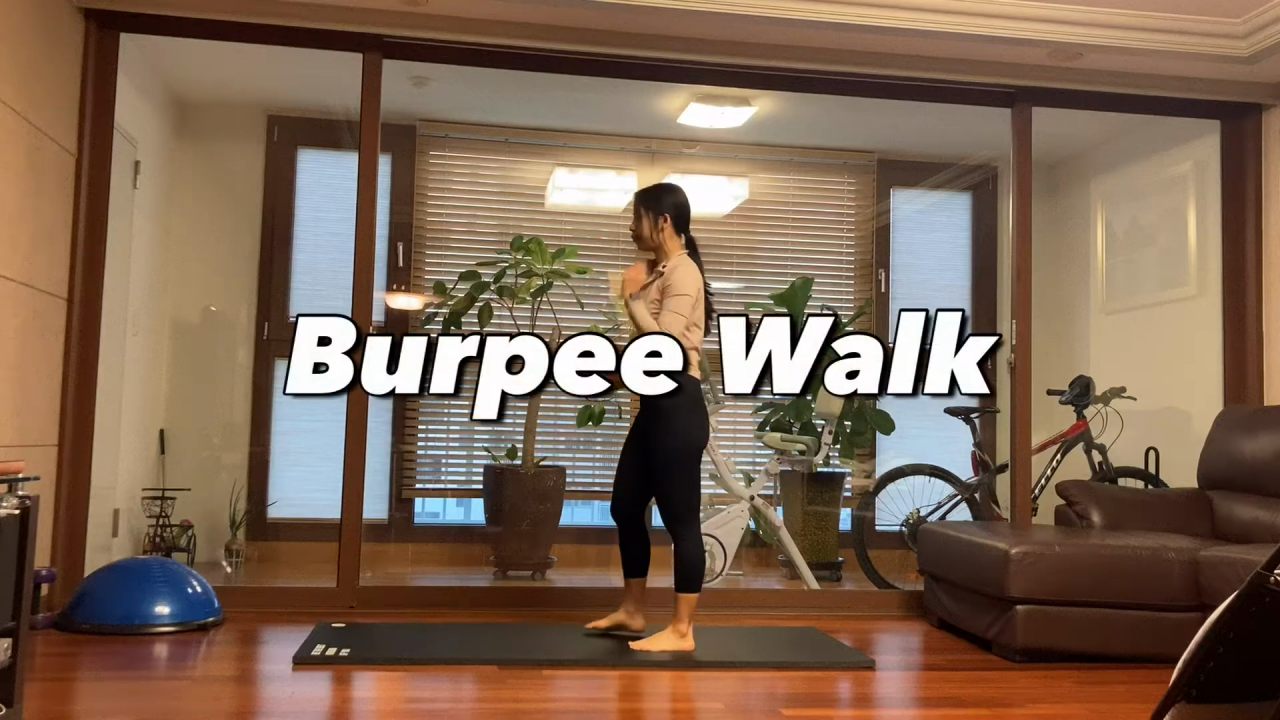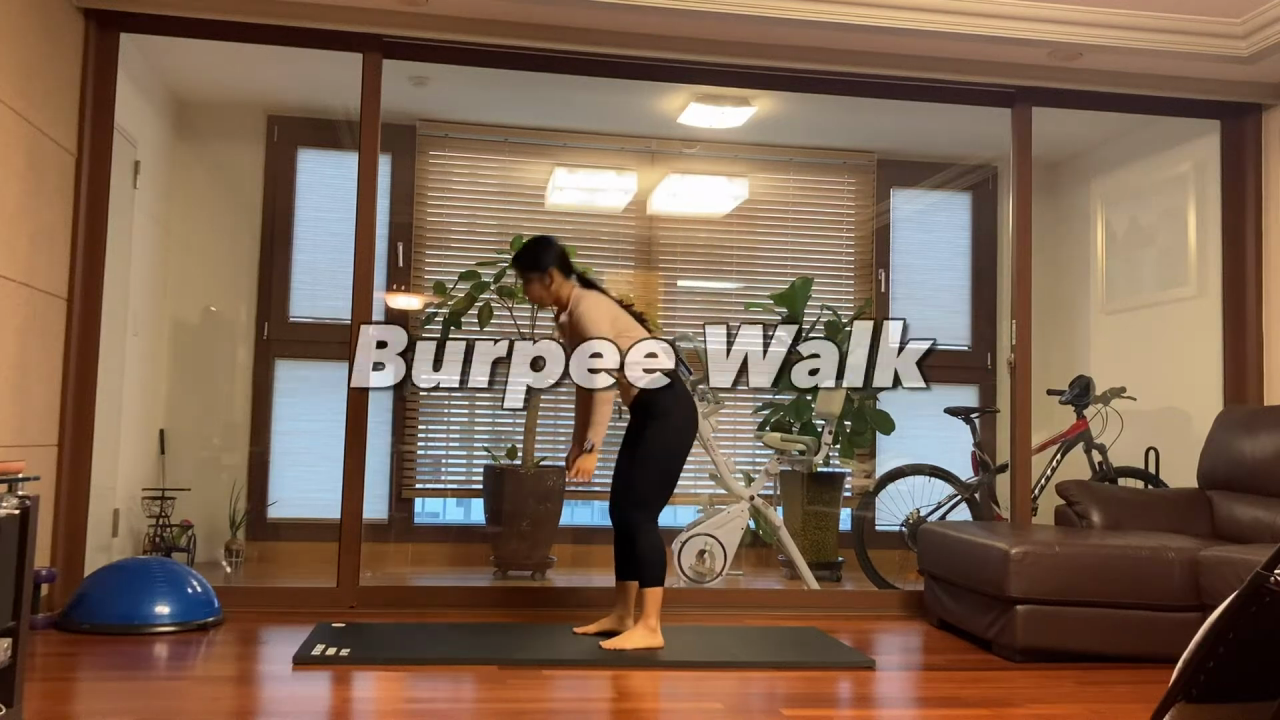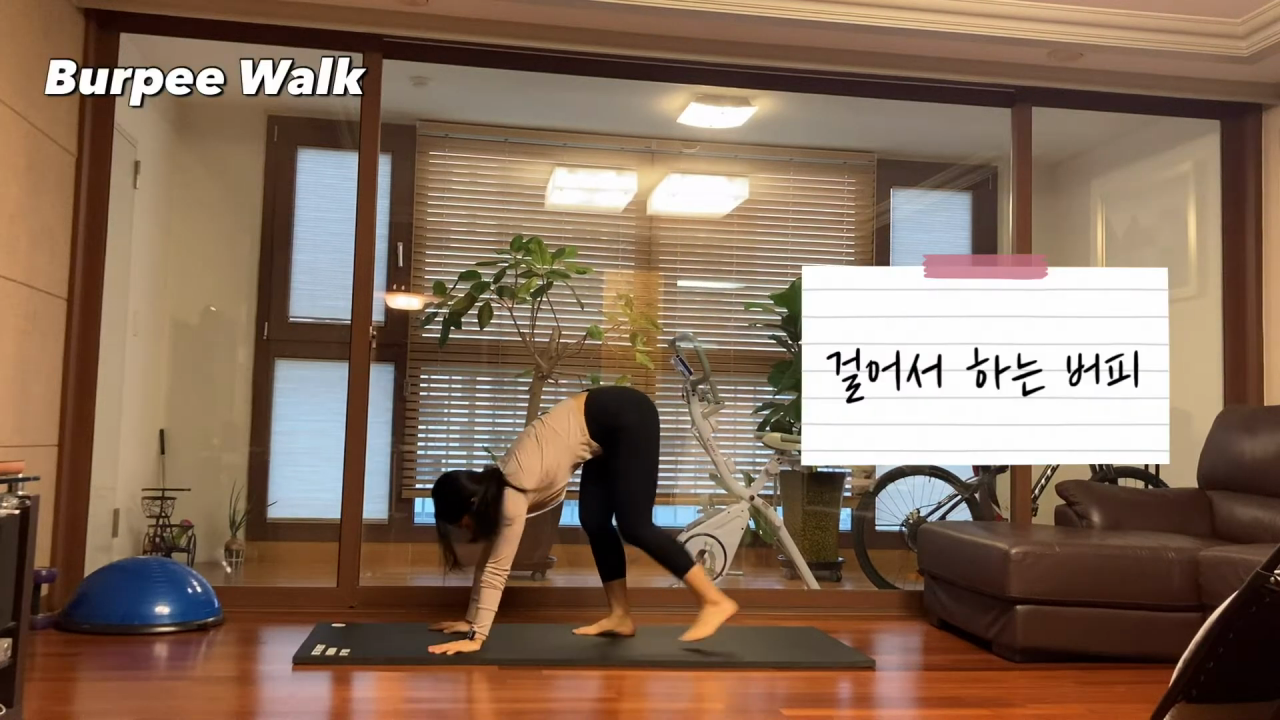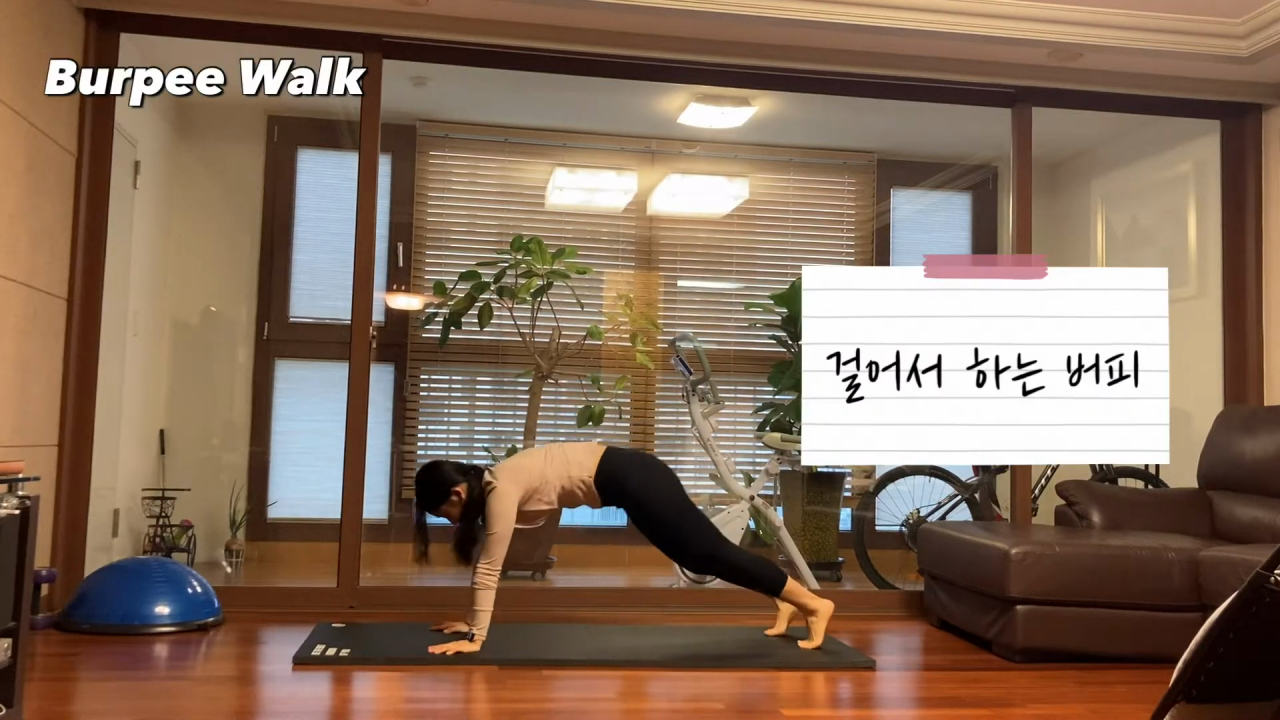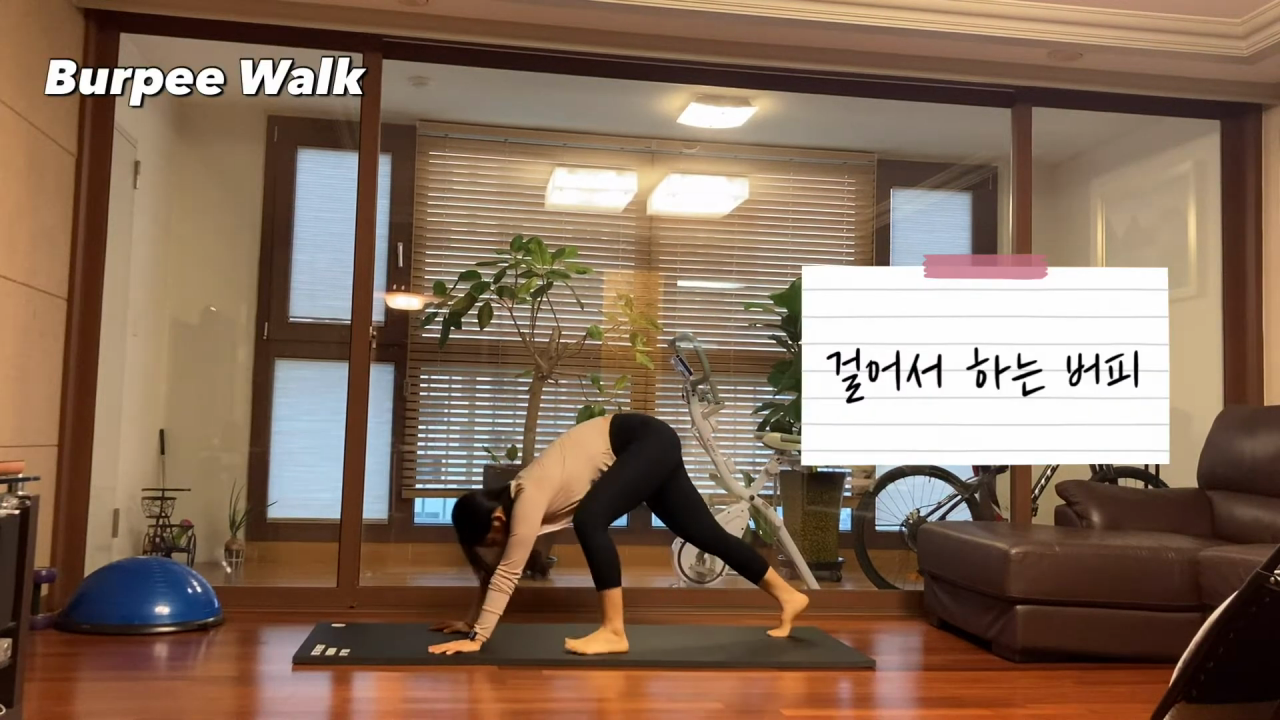
dt=1s
person 1, frame 1
left shoulder: (683, 274)
right shoulder: (658, 273)
left elbow: (665, 341)
left wrist: (632, 297)
left hip: (678, 406)
right hip: (653, 405)
left knee: (680, 519)
right knee: (625, 508)
left ankle: (681, 630)
right ankle: (631, 609)
person 1, frame 2
left shoulder: (588, 308)
right shoulder: (568, 317)
left elbow: (607, 382)
right elbow: (586, 386)
left wrist: (591, 449)
right wrist: (578, 443)
left hip: (668, 410)
right hip: (647, 411)
left knee: (638, 513)
right knee: (622, 511)
left ankle: (649, 627)
right ankle: (623, 615)
person 1, frame 3
left shoulder: (508, 495)
right shoulder: (494, 488)
left elbow: (497, 570)
right elbow: (491, 562)
left wrist: (476, 636)
right wrist: (472, 620)
left hip: (625, 416)
right hip: (606, 419)
left knee: (633, 525)
right knee: (593, 520)
left ankle: (714, 602)
right ankle: (620, 616)
person 1, frame 4
left shoulder: (500, 490)
right shoulder: (492, 484)
left elbow: (489, 569)
right elbow: (487, 566)
left wrist: (475, 637)
right wrist: (472, 622)
left hip: (631, 480)
right hip: (627, 477)
left knee: (713, 552)
right knee: (697, 558)
left ankle: (813, 606)
right ankle: (784, 600)
person 1, frame 5
left shoulder: (528, 501)
right shoulder: (509, 498)
left elbow: (508, 574)
right elbow: (500, 570)
left wrist: (477, 638)
right wrist: (472, 621)
left hip: (649, 439)
right hip: (641, 445)
left knee: (590, 519)
right knee: (704, 534)
left ankle: (614, 631)
right ankle: (787, 596)
